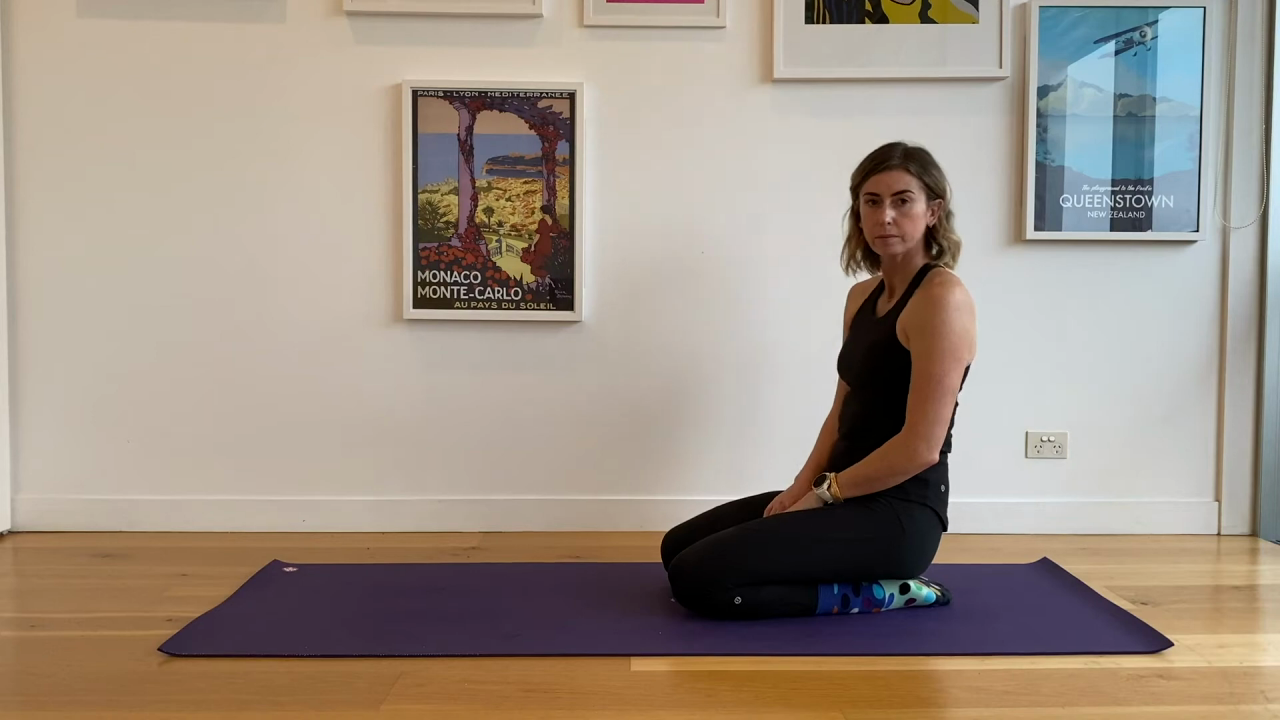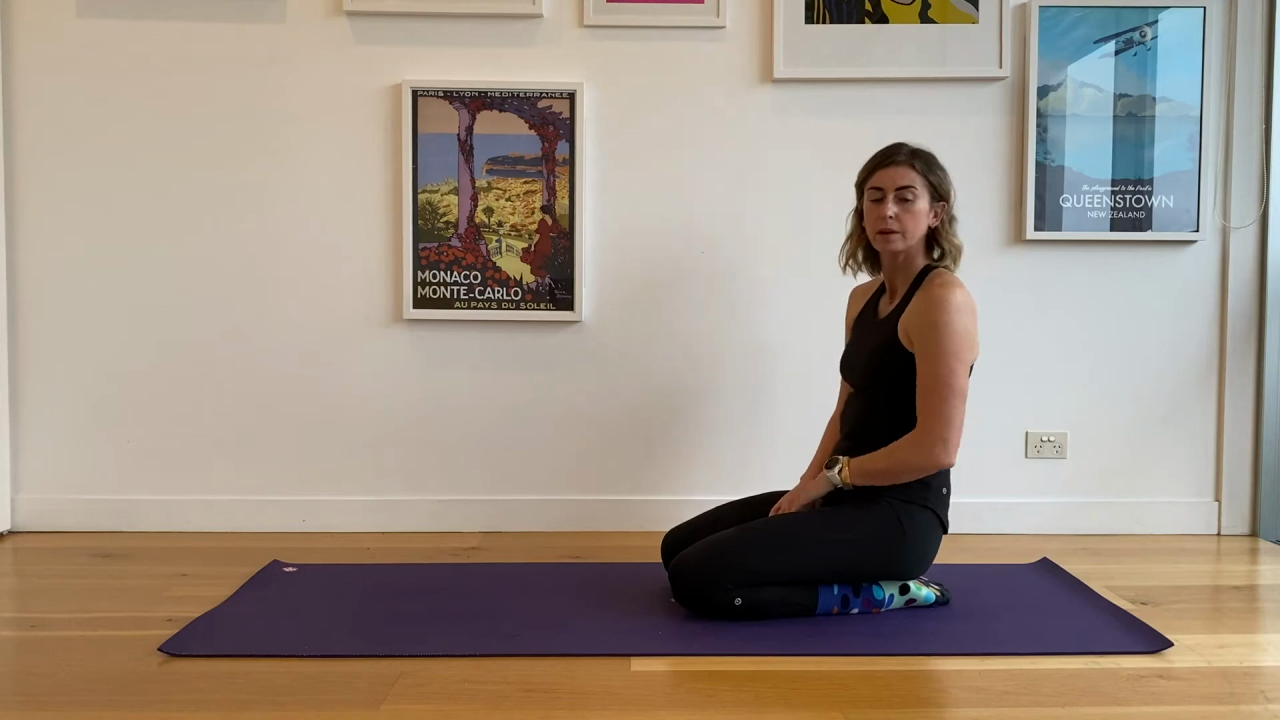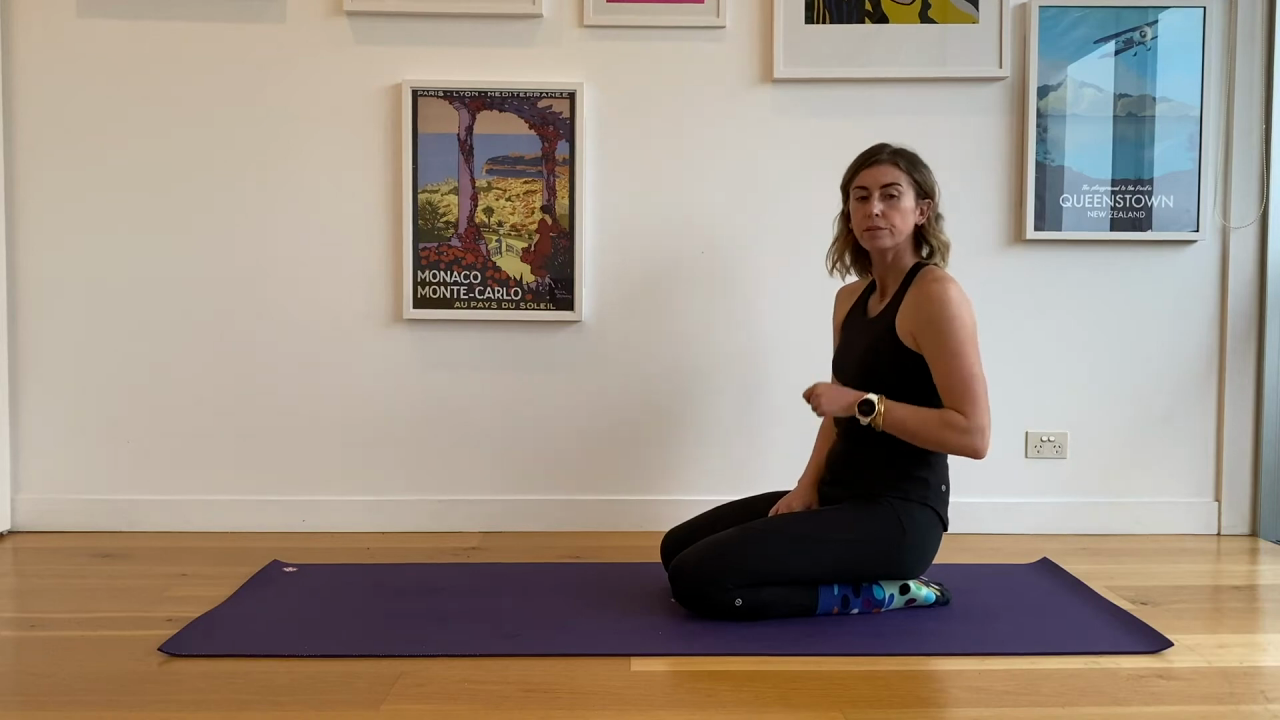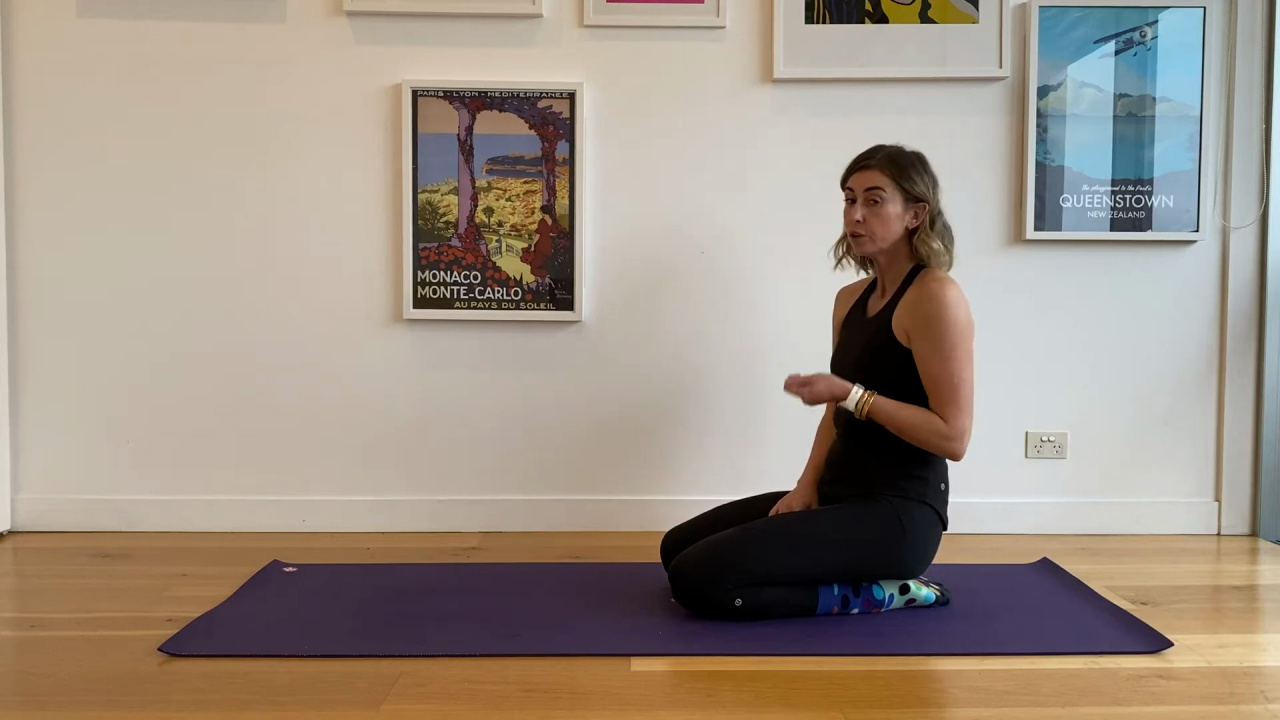
dt=0.3s
person 1, frame 1
left shoulder: (942, 298)
right shoulder: (861, 296)
left elbow: (921, 446)
left wrist: (822, 494)
right wrist: (802, 486)
left hip: (897, 516)
right hip: (851, 496)
left knee: (697, 578)
right knee: (678, 548)
left ankle: (884, 594)
right ankle: (874, 582)
person 1, frame 2
left shoulder: (943, 299)
right shoulder: (863, 299)
left elbow: (936, 447)
left wrist: (830, 477)
right wrist: (808, 484)
left hip: (899, 518)
right hip: (851, 497)
left knee: (697, 577)
right knee: (679, 547)
left ankle: (879, 595)
right ankle: (873, 583)
person 1, frame 3
left shoulder: (936, 295)
right shoulder: (850, 298)
left elbow: (973, 435)
left wrist: (864, 404)
right wrist: (807, 486)
left hip: (897, 516)
right hip: (842, 495)
left knee: (697, 579)
right knee: (678, 548)
left ankle: (879, 596)
right ankle: (871, 583)
person 1, frame 4
left shoulder: (936, 296)
right shoulder: (851, 298)
left elbow: (952, 437)
left wrist: (852, 393)
right wrist: (807, 486)
left hip: (898, 515)
right hip: (841, 494)
left knee: (697, 577)
right knee: (677, 548)
left ankle: (882, 595)
right ankle: (874, 583)
